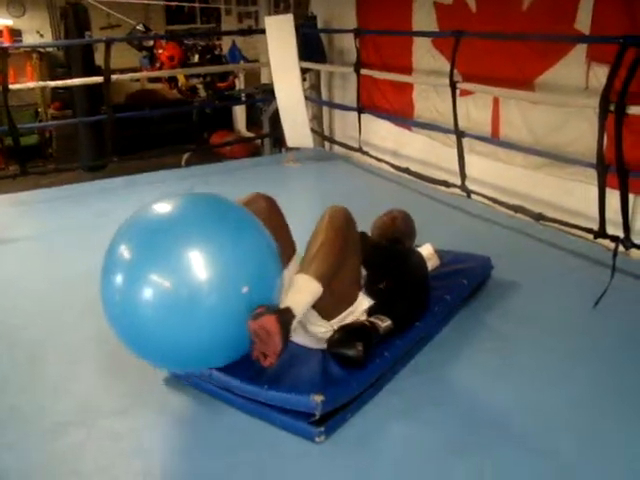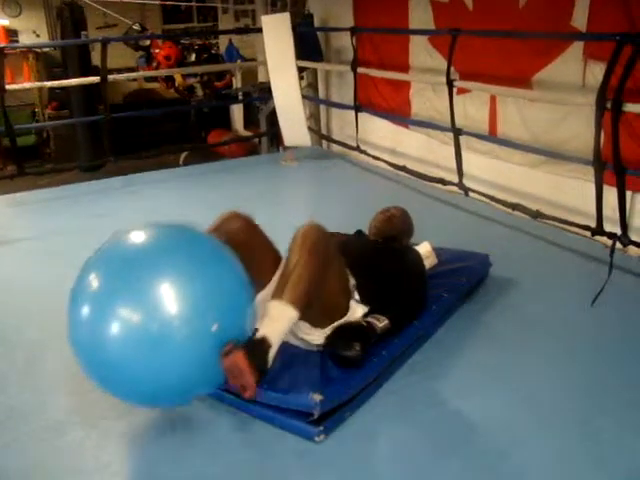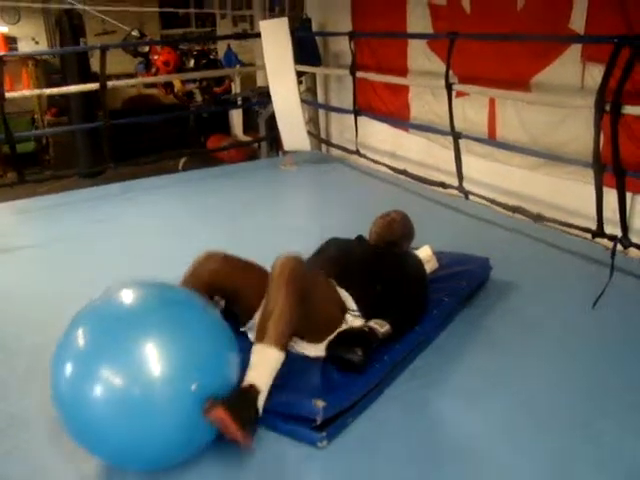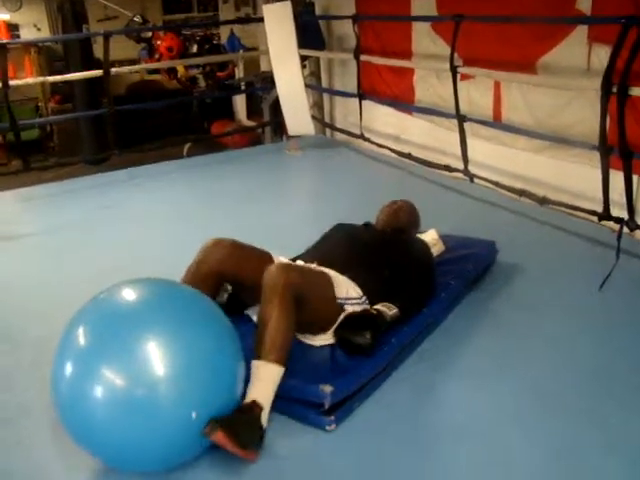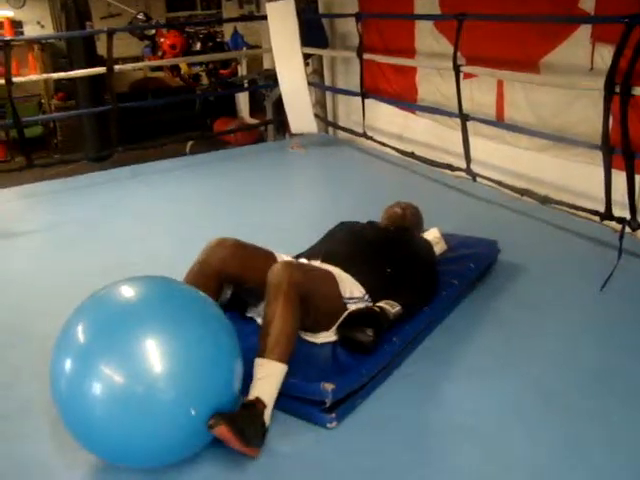
dt=0.2s
person 1, frame 1
left shoulder: (408, 259)
right shoulder: (356, 239)
left elbow: (414, 305)
left wrist: (371, 328)
left hip: (338, 313)
left knee: (337, 217)
right knee: (259, 204)
left ankle: (285, 318)
person 1, frame 2
left shoulder: (404, 258)
right shoulder: (341, 239)
left elbow: (410, 305)
left wrist: (369, 328)
left hip: (330, 318)
left knee: (312, 236)
right knee: (234, 225)
left ankle: (260, 351)
person 1, frame 3
left shoulder: (405, 263)
right shoulder: (339, 244)
left elbow: (410, 309)
left wrist: (372, 332)
right wrist: (230, 301)
left hip: (338, 320)
left knee: (288, 268)
right knee: (212, 265)
left ankle: (248, 401)
person 1, frame 4
left shoulder: (413, 249)
right shoulder: (345, 229)
left elbow: (418, 292)
left wrist: (379, 316)
right wrist: (240, 287)
left hip: (343, 293)
right hip: (297, 278)
left knee: (281, 277)
right knee: (219, 251)
left ankle: (253, 416)
person 1, frame 5
left shoulder: (416, 248)
right shoulder: (349, 227)
left elbow: (421, 289)
left wrist: (382, 313)
right wrist: (240, 286)
left hip: (347, 290)
left knee: (285, 275)
right knee: (222, 251)
left ankle: (257, 413)
